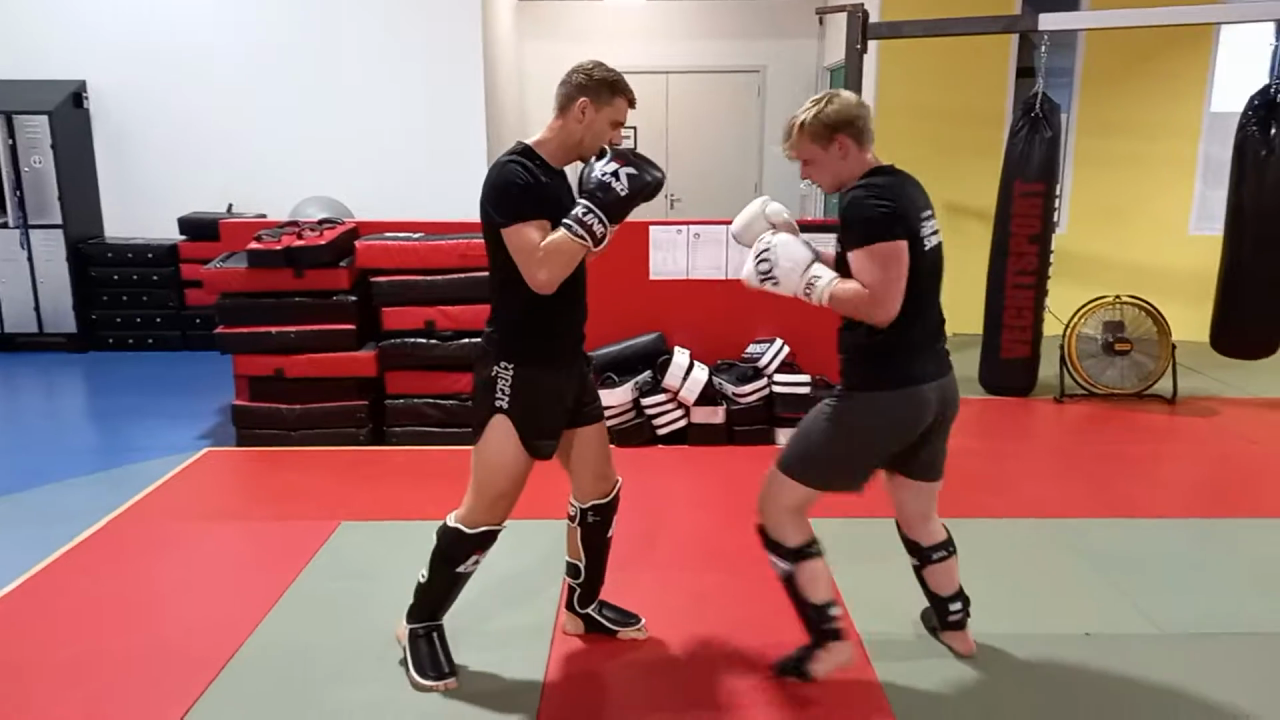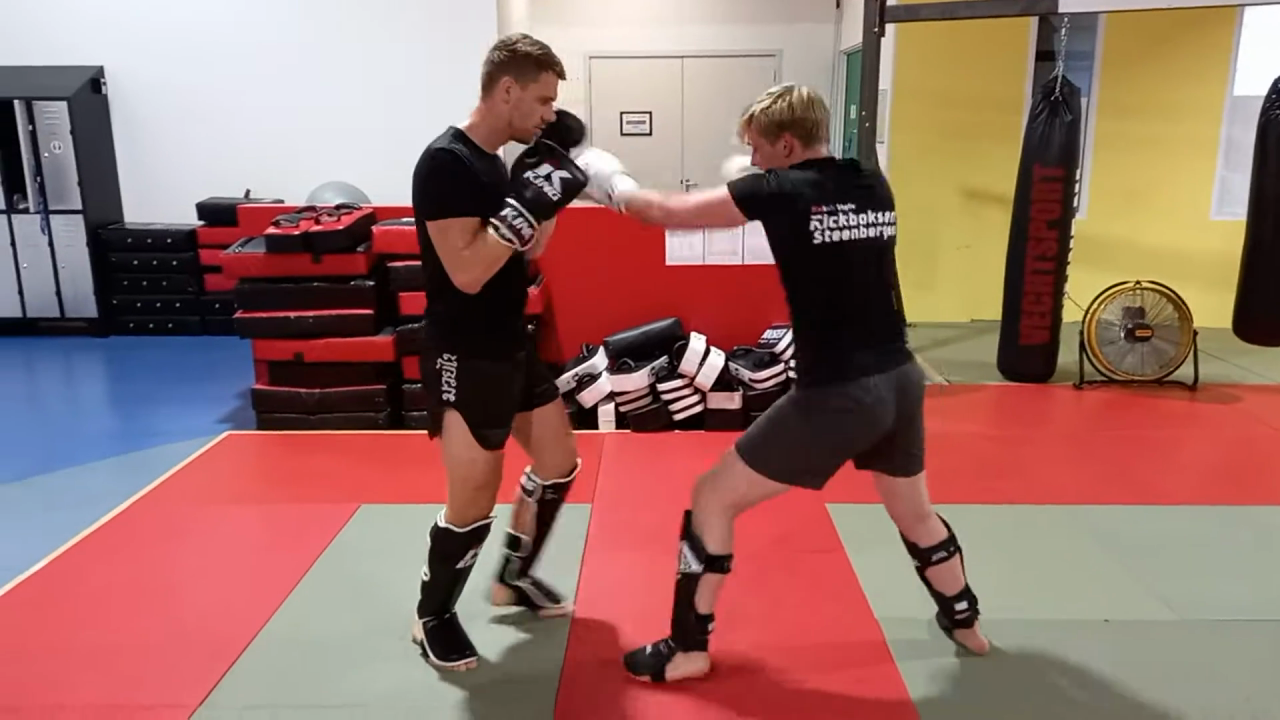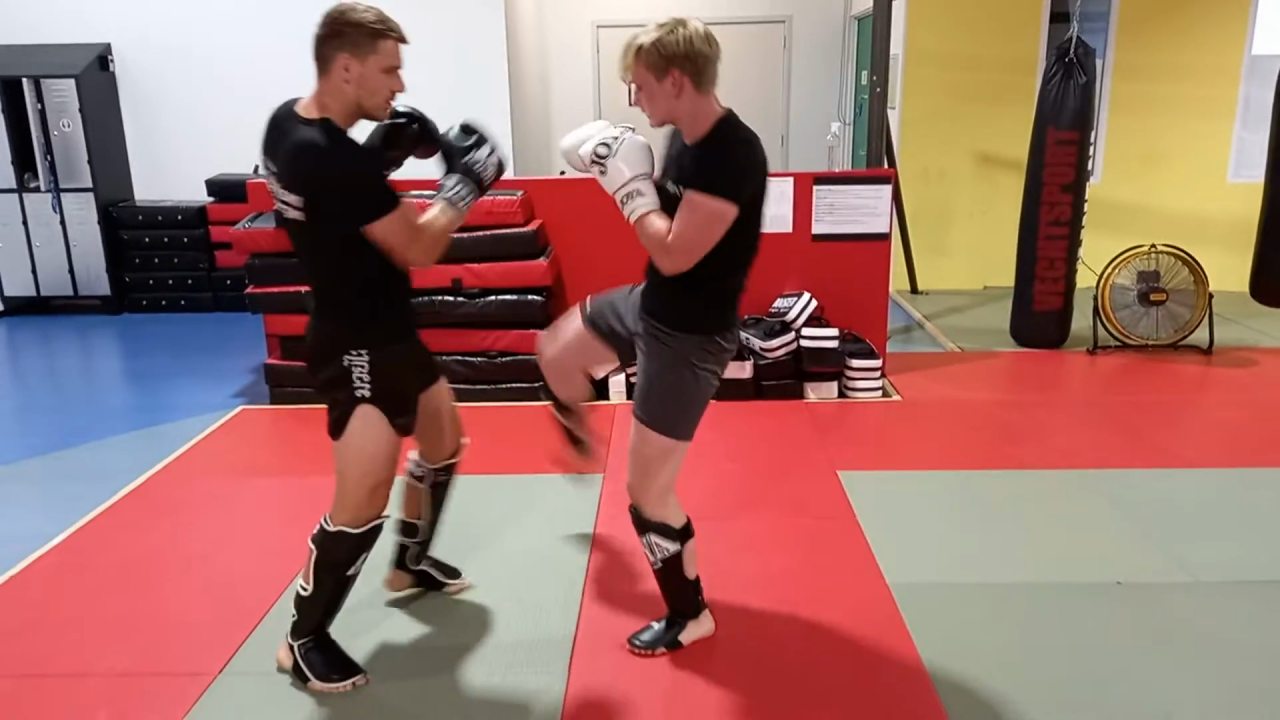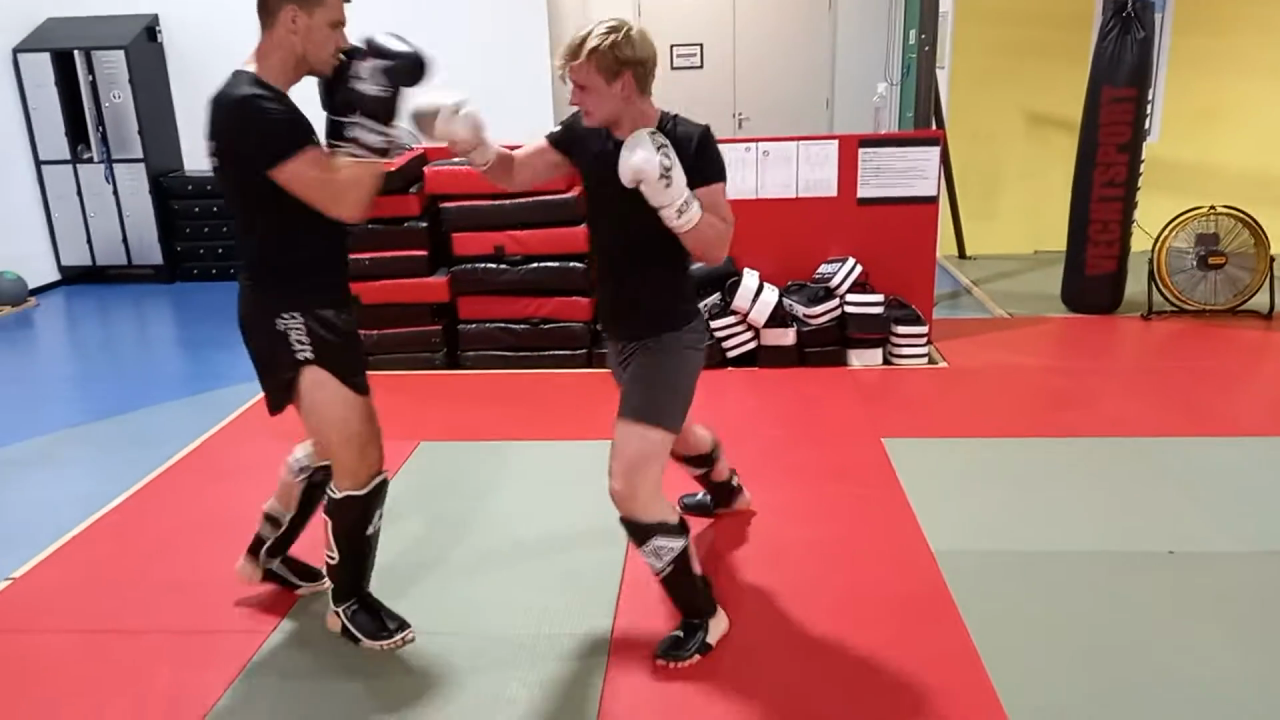
dt=0.7s
person 1, frame 1
left shoulder: (558, 174)
right shoulder: (514, 175)
left elbow: (579, 254)
right elbow: (543, 272)
left wrist: (619, 203)
right wrist: (598, 203)
left hip: (566, 361)
right hip: (519, 368)
left knee: (599, 488)
right knee: (485, 512)
left ankle: (582, 605)
right ankle: (420, 623)
person 1, frame 2
left shoulder: (500, 161)
right shoulder: (445, 163)
left elbow: (529, 249)
right elbow: (466, 274)
left wrist: (547, 176)
right wrist: (524, 203)
left hip: (511, 345)
right hip: (463, 357)
left knee: (558, 461)
right knee: (471, 506)
left ankle: (515, 575)
right ankle: (433, 616)
person 1, frame 3
left shoulder: (289, 122)
right shoulder: (333, 159)
right elbow: (418, 248)
left wrist: (387, 149)
right wrist: (465, 179)
left hip: (383, 330)
right hip: (358, 344)
left knee: (443, 437)
right knee: (361, 504)
left ankle: (410, 561)
right ankle: (302, 639)
person 1, frame 4
left shoulder: (268, 102)
right shoulder: (251, 109)
left elbow: (325, 187)
right elbow: (345, 203)
left wrist: (361, 112)
right wrist: (372, 109)
left hip: (311, 298)
right hip: (291, 310)
left knee: (334, 441)
right knee: (362, 461)
left ankle: (265, 555)
right ankle: (350, 600)
person 2, frame 1
left shoulder: (867, 201)
right shoulder: (905, 193)
left elbow: (878, 304)
left wrist: (800, 276)
right wrist: (788, 240)
left hip: (880, 393)
right hip: (935, 385)
left knee: (779, 508)
right knee: (918, 511)
left ankle: (829, 640)
right ankle: (953, 622)
person 2, frame 2
left shoulder: (777, 189)
right shoulder: (872, 183)
left elbow: (671, 213)
left wrist: (610, 183)
left hip: (836, 393)
right hip: (900, 379)
left knee: (712, 501)
right knee: (913, 508)
left ankle: (688, 647)
right ankle: (965, 621)
person 2, frame 3
left shoulder: (734, 156)
right shoulder: (685, 137)
left elbow: (673, 256)
left wrist: (629, 181)
right wrist: (604, 163)
left hip: (692, 337)
right hip: (649, 305)
left knee: (649, 484)
right knee: (556, 351)
left ankle: (691, 614)
right ankle: (579, 437)
person 2, frame 4
left shoulder: (693, 142)
right shoulder: (585, 133)
left elbow: (714, 250)
right elbow: (511, 171)
left wrist: (671, 193)
right wrist: (470, 138)
left hip: (670, 336)
right hip: (622, 330)
left knee: (632, 488)
right knee: (670, 430)
left ankle: (703, 615)
right ankle: (726, 489)
